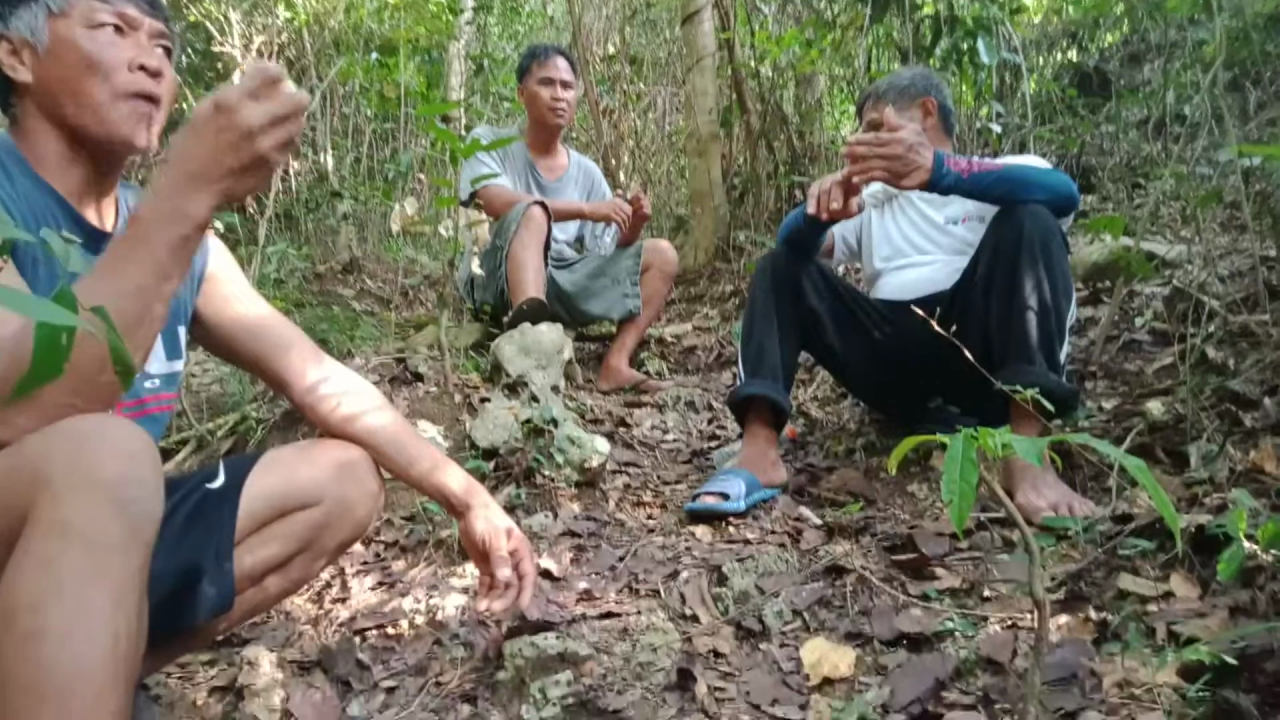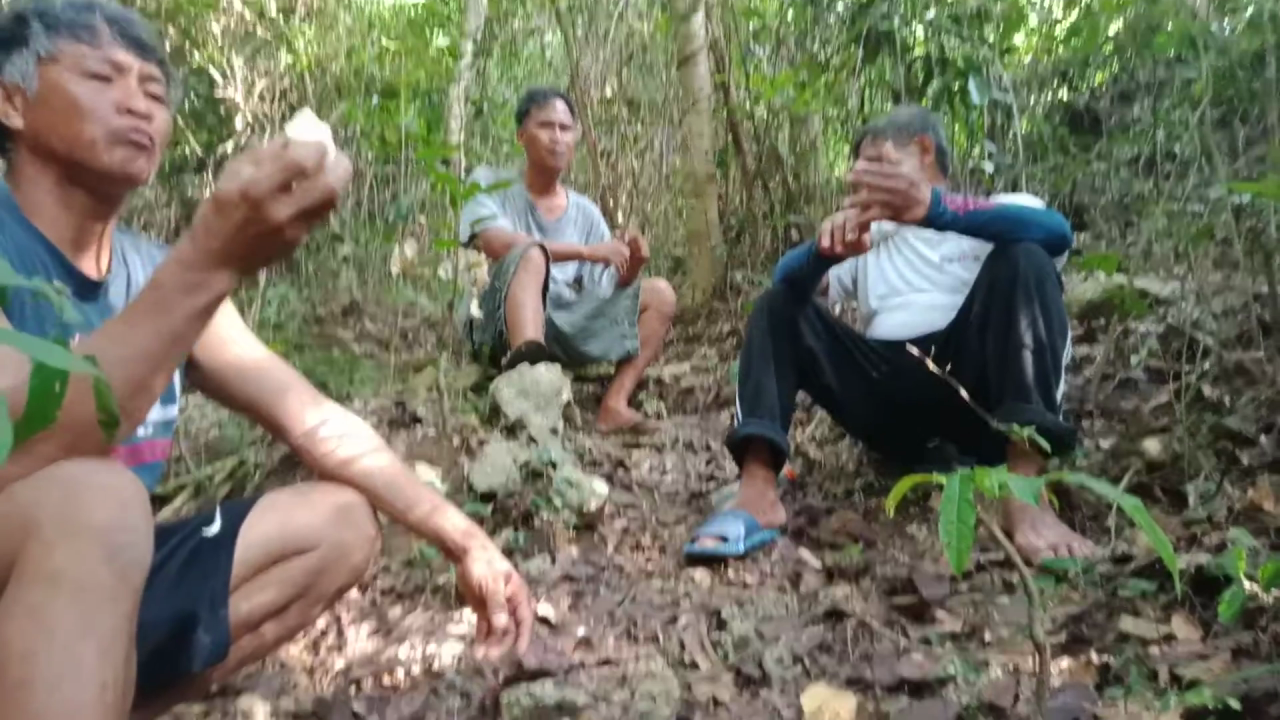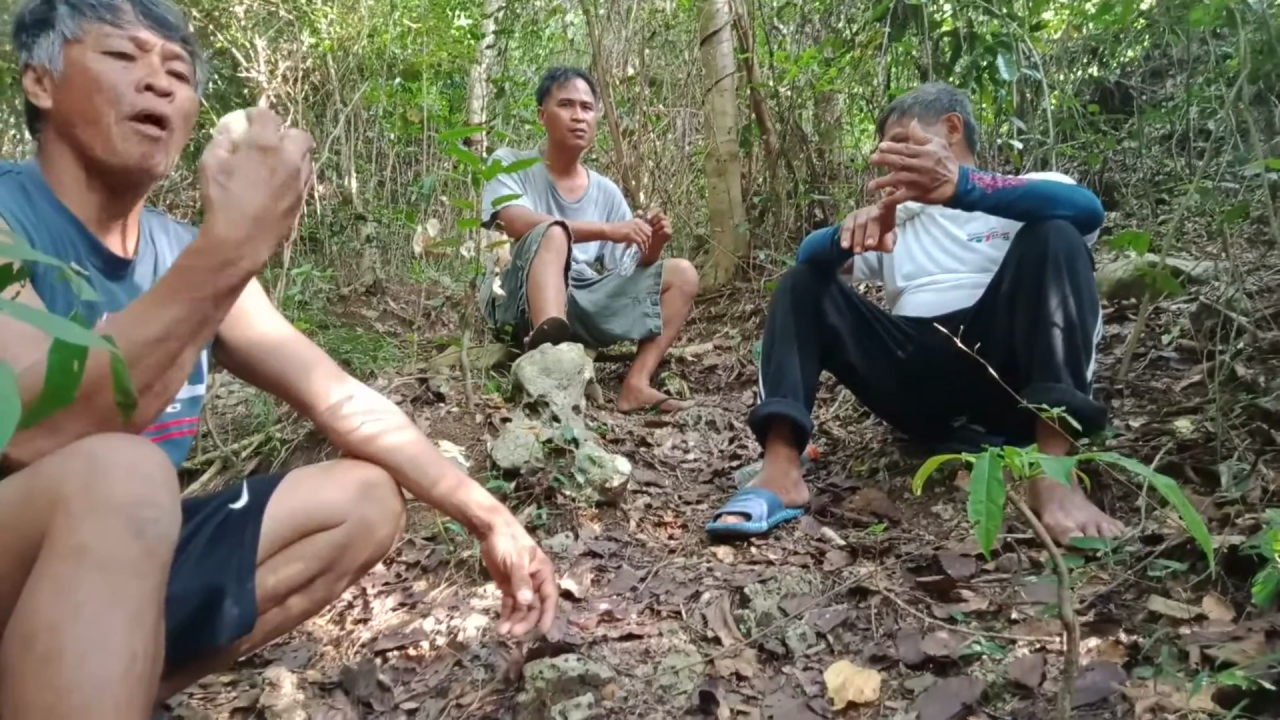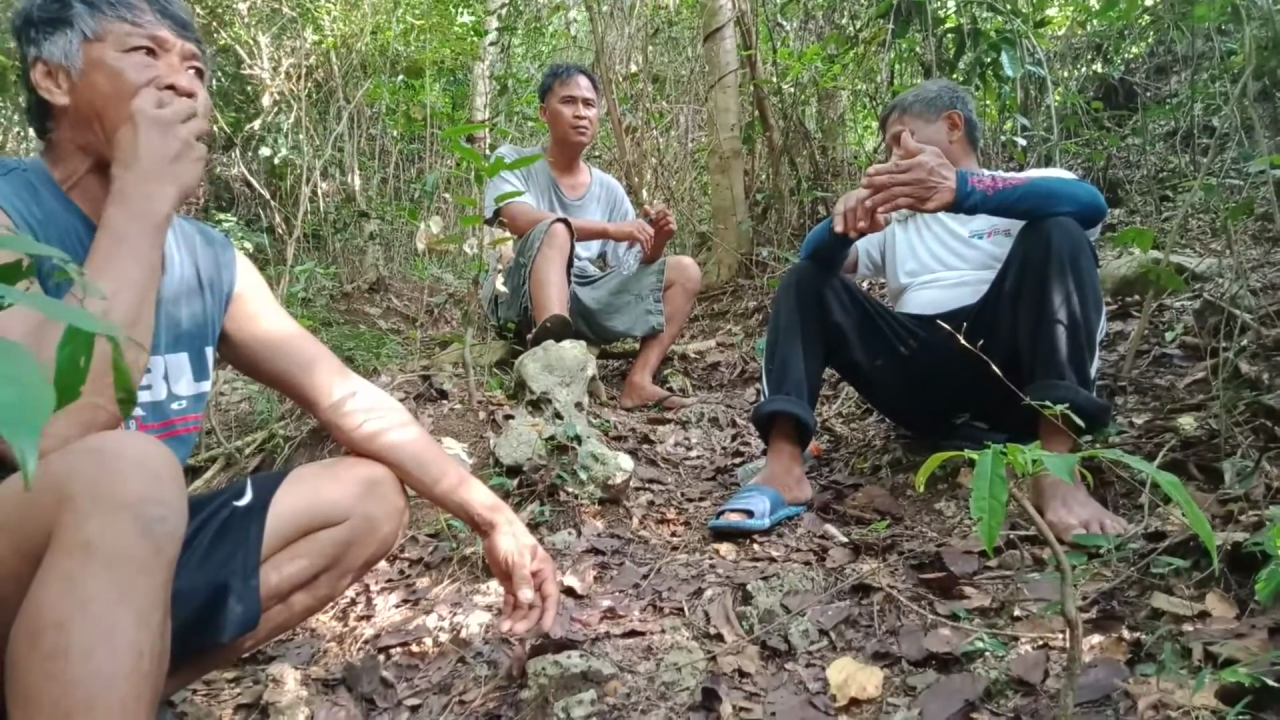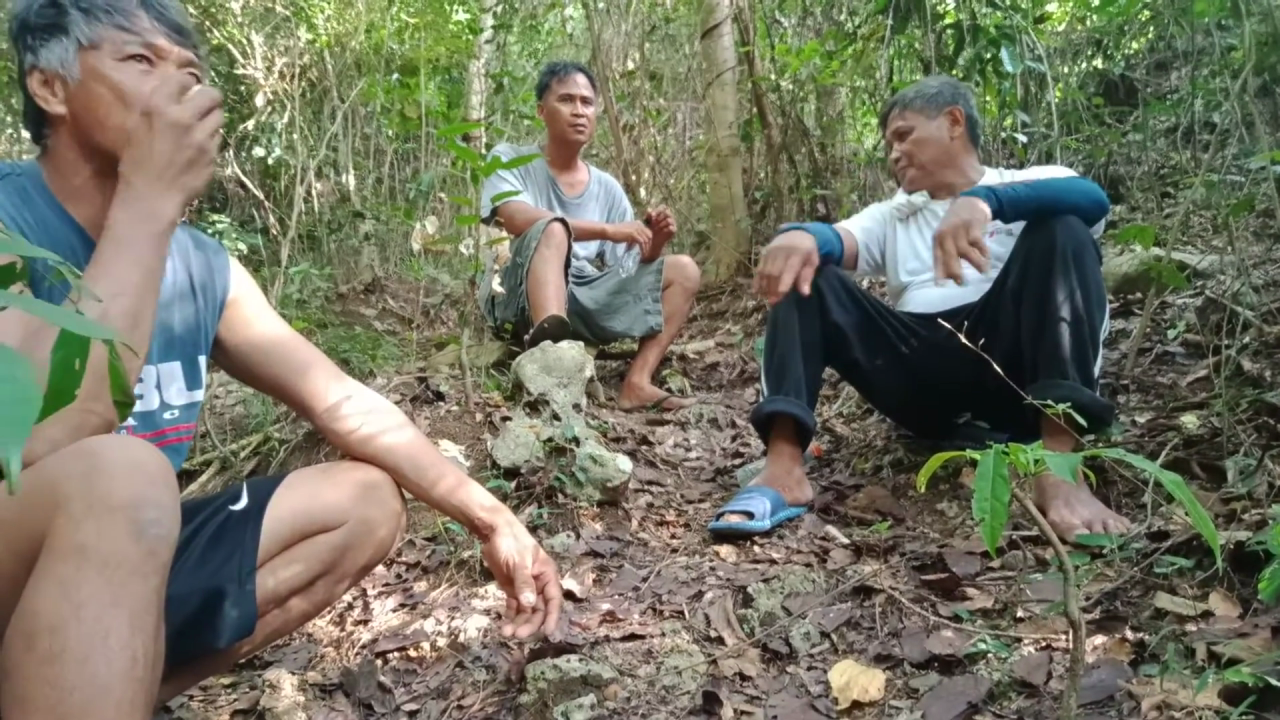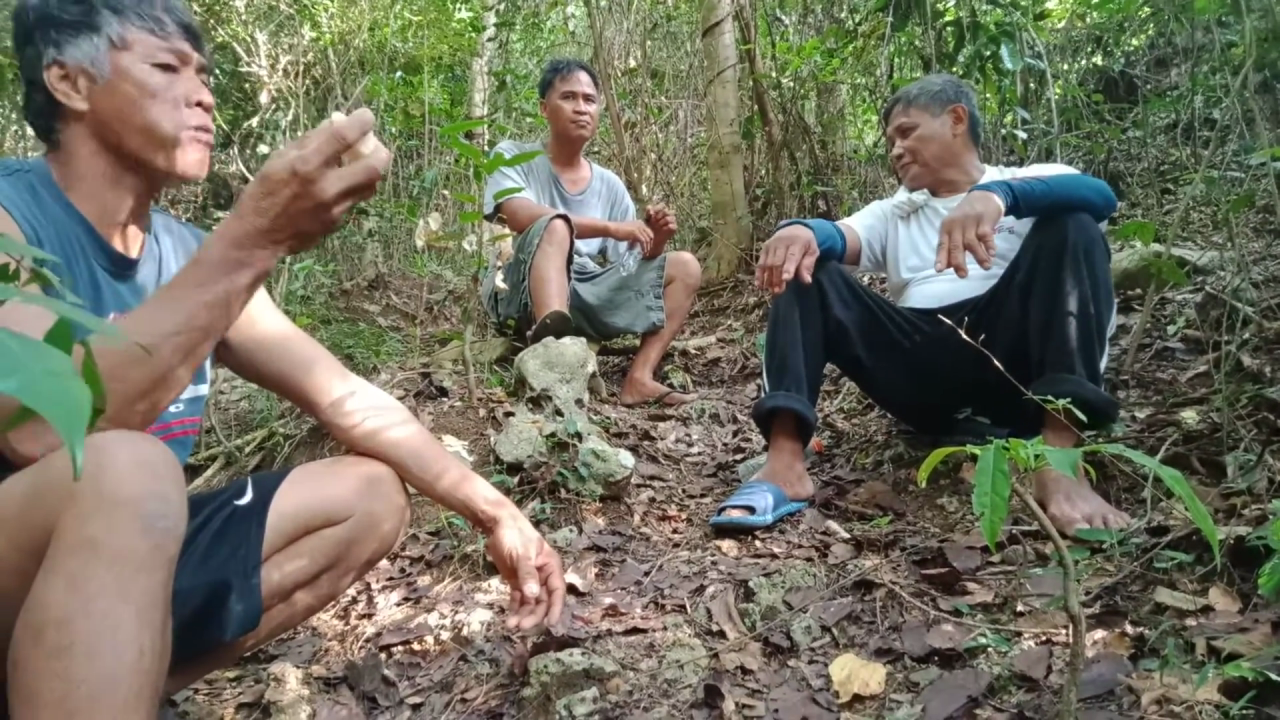
dt=0.7s
person 1, frame 1
left shoulder: (181, 245)
left elbow: (320, 378)
left wrist: (464, 495)
right wrist: (187, 193)
left hip: (104, 534)
left knee: (345, 478)
right knee: (102, 452)
person 1, frame 2
left shoulder: (159, 278)
left elbow: (315, 422)
left wrist: (460, 538)
right wrist: (210, 264)
left hip: (101, 583)
left knee: (341, 522)
right knee: (92, 503)
person 1, frame 3
left shoulder: (188, 255)
left elbow: (342, 399)
left wrist: (485, 515)
right wrist: (232, 246)
left hip: (123, 560)
left knee: (365, 498)
right knee: (120, 471)
person 1, frame 4
left shoulder: (209, 260)
left elbow: (348, 397)
left wrist: (490, 515)
right wrist: (142, 199)
left hip: (127, 559)
left knee: (369, 496)
right knee: (126, 470)
person 1, frame 5
left shoulder: (201, 267)
left elbow: (342, 403)
left wrist: (487, 517)
right wrist: (149, 200)
left hip: (121, 558)
left knee: (365, 501)
right knee: (117, 471)
person 1, frame 6
left shoulder: (190, 255)
left elbow: (345, 397)
left wrist: (492, 511)
right wrist: (251, 244)
left hip: (126, 556)
left knee: (369, 496)
right knee: (122, 471)
person 2, frame 1
left shoulder: (1004, 178)
right shoulder: (875, 204)
left elbow: (1062, 193)
right elbow: (793, 242)
left wrist: (936, 170)
right wrist: (817, 209)
left hip: (979, 349)
right hip: (896, 363)
left knee: (1027, 220)
right knee: (780, 267)
left ankle: (1026, 453)
right ankle: (759, 453)
person 2, frame 2
left shoulder: (995, 218)
right shoulder: (870, 241)
left elbow: (1056, 233)
right elbow: (787, 278)
left wrist: (932, 208)
right wrist: (827, 248)
left hip: (974, 389)
right hip: (894, 405)
left knee: (1021, 258)
right knee: (777, 305)
left ankle: (1025, 494)
right ankle: (757, 492)
person 2, frame 3
left shoulder: (1025, 195)
right shoulder: (898, 220)
left elbow: (1087, 209)
right elbow: (810, 256)
left wrist: (962, 185)
right wrist: (851, 230)
left hip: (1003, 367)
right hip: (918, 382)
left knee: (1052, 236)
right knee: (800, 284)
left ankle: (1053, 474)
right ankle: (780, 471)
person 2, frame 4
left shoulder: (1027, 188)
right shoulder: (895, 218)
left elbow: (1089, 203)
right elbow: (816, 256)
left wrist: (960, 189)
right wrist: (844, 222)
left hip: (1007, 364)
right hip: (920, 379)
left knee: (1054, 232)
right knee: (805, 281)
left ankle: (1056, 469)
right ankle: (783, 466)
person 2, frame 5
left shoulder: (1031, 186)
right shoulder: (894, 215)
left elbow: (1091, 199)
right elbow: (836, 244)
left wrist: (983, 201)
right wrist: (799, 238)
left hip: (1010, 364)
right hip: (924, 377)
left knee: (1059, 230)
right knee: (806, 278)
left ankle: (1059, 469)
right ankle: (784, 467)
person 2, frame 6
left shoulder: (1030, 183)
right shoulder: (893, 213)
left elbow: (1098, 195)
right elbow: (840, 238)
left wrist: (995, 195)
right wrist: (800, 230)
left hip: (1013, 358)
right hip: (924, 373)
left knee: (1069, 224)
right knee: (805, 267)
left ankle: (1059, 462)
right ankle: (784, 462)
person 3, frame 1
left shoulder: (587, 172)
right shoulder: (489, 142)
left elbow: (610, 254)
right elbow: (496, 203)
left wrist: (631, 229)
right wrist: (586, 209)
left hip: (562, 285)
right hip: (498, 280)
left knee: (662, 255)
right knee: (533, 212)
left ankle: (615, 365)
right ankle: (527, 328)
person 3, frame 2
left shoulder: (586, 212)
right shoulder: (489, 185)
left elbow: (609, 296)
right elbow: (496, 244)
left wrist: (629, 270)
right wrist: (585, 252)
left hip: (562, 325)
right hip: (498, 322)
left knee: (659, 295)
right knee: (531, 254)
left ankle: (614, 405)
right ankle: (525, 366)
person 3, frame 3
left shoulder: (607, 192)
right shoulder: (510, 164)
left elbow: (632, 272)
right elbow: (517, 223)
left wrist: (652, 247)
right wrist: (607, 230)
left hip: (584, 304)
right hip: (519, 301)
left knee: (682, 274)
right knee: (553, 232)
left ankle: (636, 384)
right ankle: (547, 347)
person 3, frame 4
left shoulder: (609, 189)
right shoulder: (512, 161)
left elbow: (634, 268)
right elbow: (520, 220)
left wrist: (654, 243)
right wrist: (610, 229)
left hip: (587, 300)
right hip: (521, 297)
left knee: (685, 271)
right knee: (556, 228)
left ankle: (638, 382)
right ankle: (550, 345)
person 3, frame 5
left shoulder: (608, 188)
right shoulder: (510, 159)
left elbow: (632, 270)
right elbow: (517, 220)
left wrist: (653, 245)
right wrist: (607, 231)
left hip: (584, 299)
right hip: (519, 297)
left knee: (683, 271)
right knee: (553, 228)
left ankle: (637, 383)
right ankle: (549, 347)
person 3, frame 6
left shoulder: (610, 185)
right shoulder: (513, 156)
left elbow: (631, 263)
right elbow: (520, 217)
left wrist: (654, 241)
right wrist: (609, 228)
left hip: (588, 295)
right hip: (519, 293)
left knee: (684, 267)
right knee: (556, 225)
left ankle: (639, 379)
right ankle: (551, 340)
